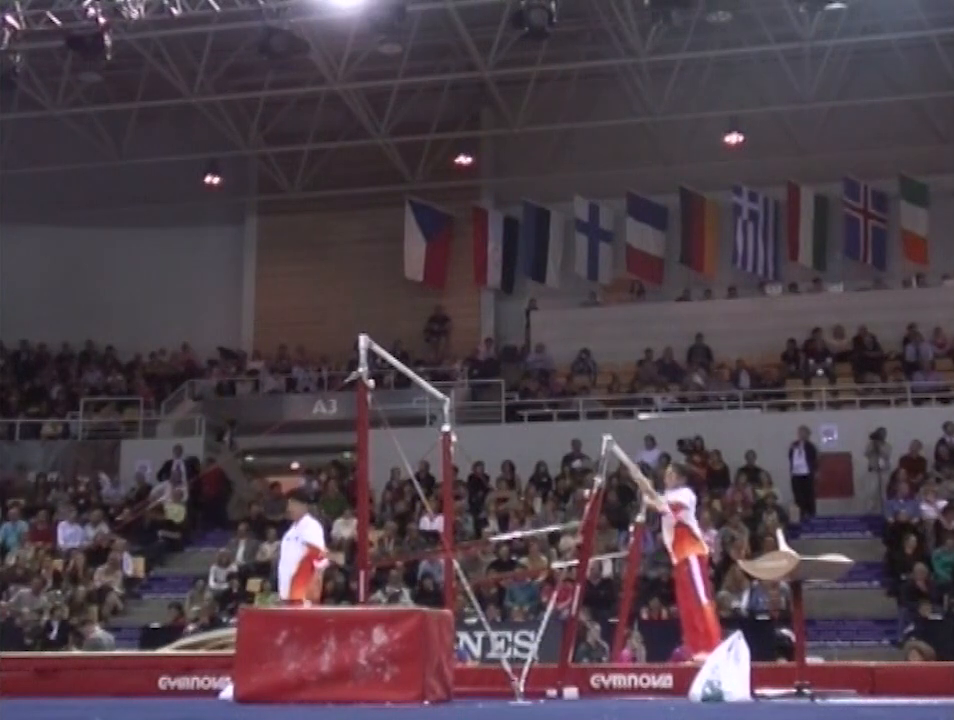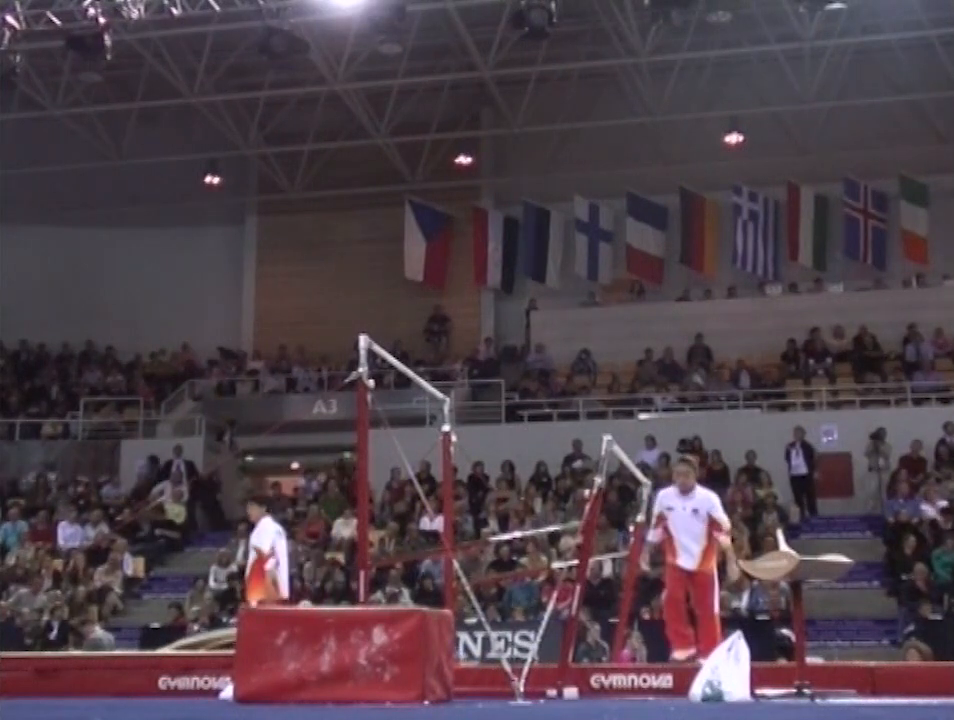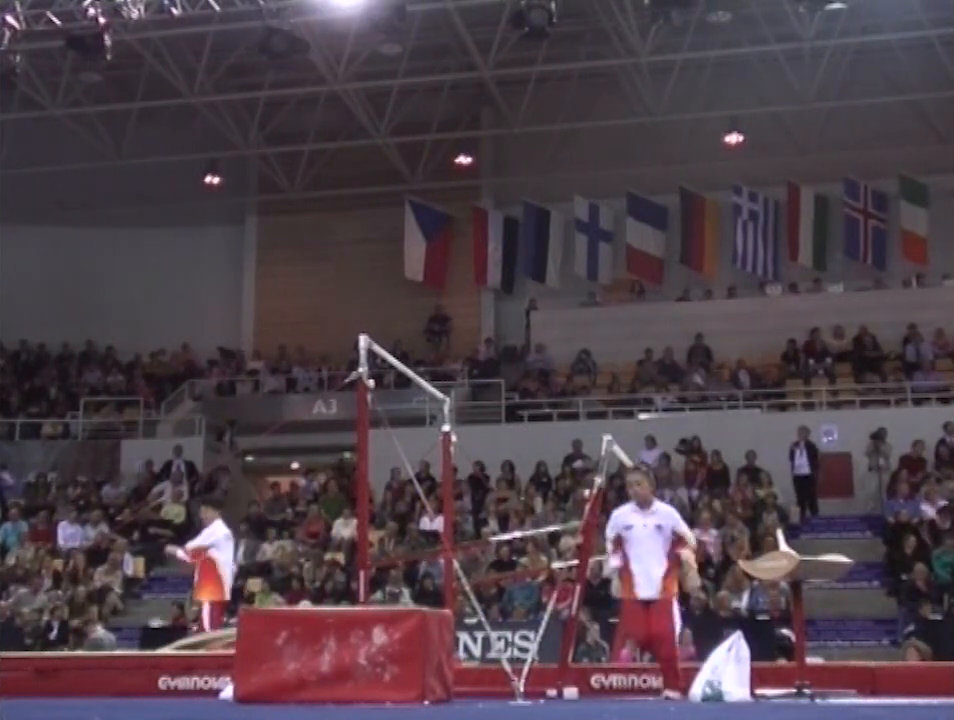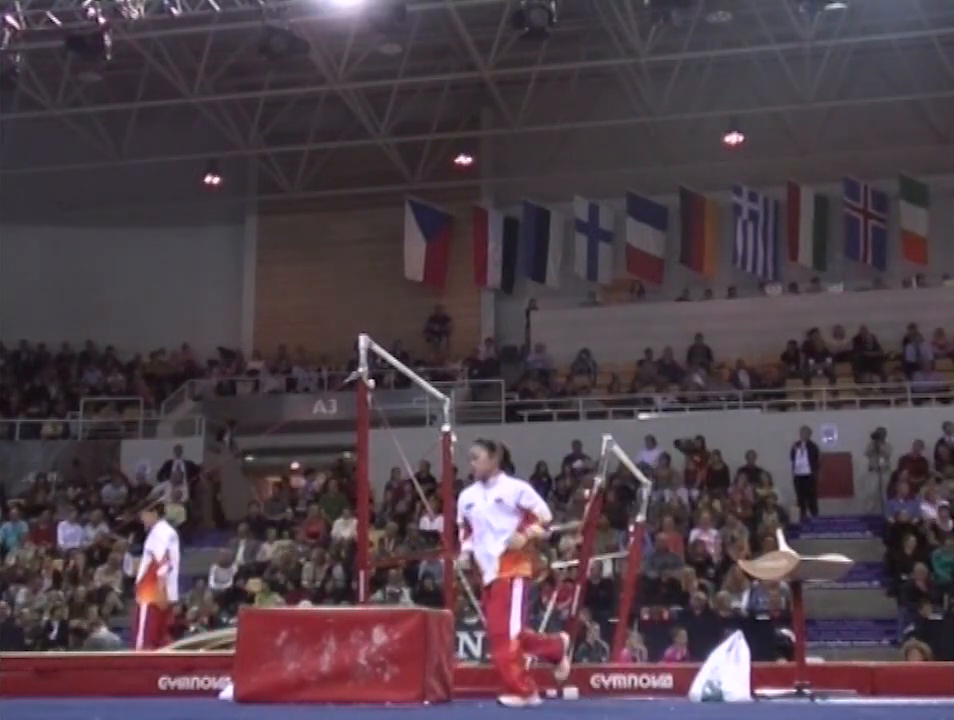
dt=0.7s
person 1, frame 1
left shoulder: (684, 495)
right shoulder: (672, 496)
left elbow: (666, 505)
right elbow: (658, 501)
left wrist: (643, 483)
right wrist: (641, 481)
left hip: (691, 554)
right hip: (680, 556)
left knee: (700, 600)
right knee: (686, 605)
left ankle: (711, 647)
right ankle: (696, 650)
person 1, frame 2
left shoulder: (708, 498)
right shoulder: (664, 497)
left elbow: (723, 529)
right elbow: (657, 526)
left wrist: (730, 561)
right wrist: (646, 552)
left hip: (704, 561)
right hip: (676, 559)
left knee: (707, 608)
right knee: (672, 599)
left ankle: (709, 653)
right ankle: (682, 645)
person 1, frame 3
left shoulder: (668, 514)
right shoulder: (619, 516)
left elbow: (687, 543)
right elbow: (614, 548)
right wrist: (617, 577)
left hip: (664, 586)
right hip: (633, 588)
left knee: (665, 636)
right knee: (640, 635)
left ankle: (673, 685)
right ankle: (668, 667)
person 1, frame 4
left shoulder: (516, 488)
right shoulder: (466, 496)
left elbow: (543, 519)
right elbow: (465, 532)
left wrist: (523, 539)
right wrist: (465, 555)
left hip: (513, 569)
right hip: (488, 573)
left knee: (505, 630)
right knee: (501, 631)
left ankle: (522, 690)
right ankle: (555, 648)
